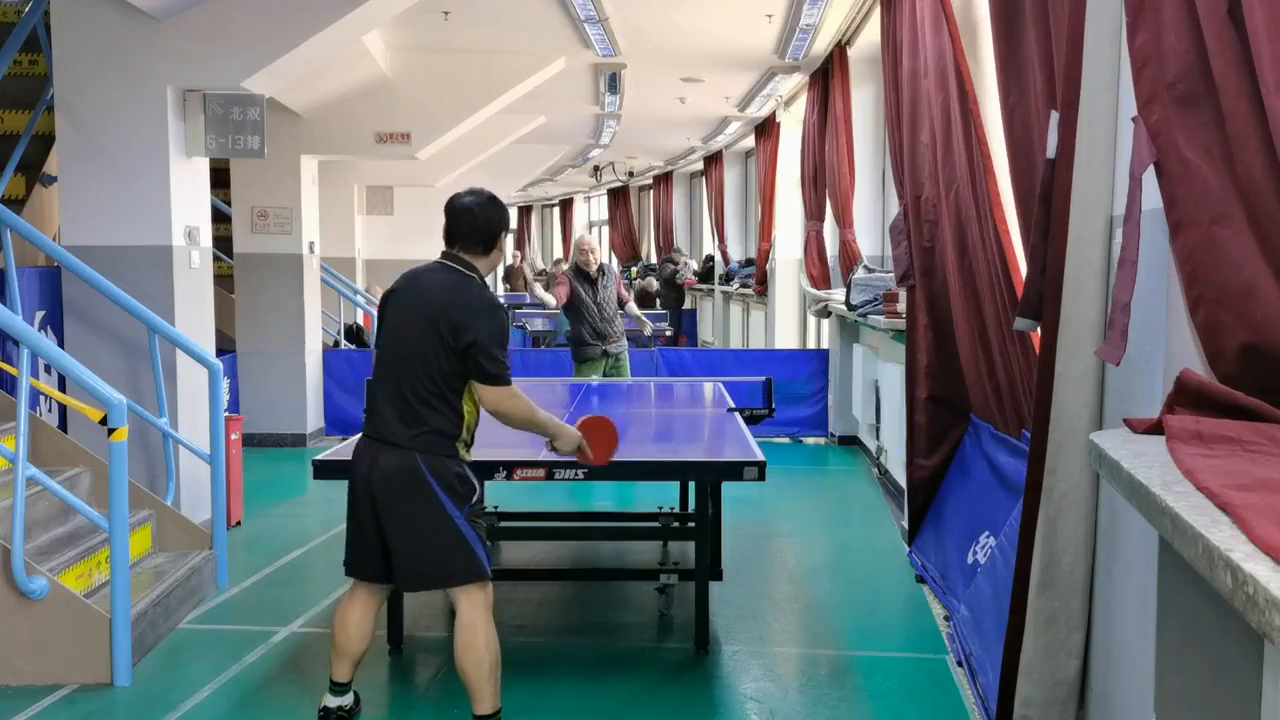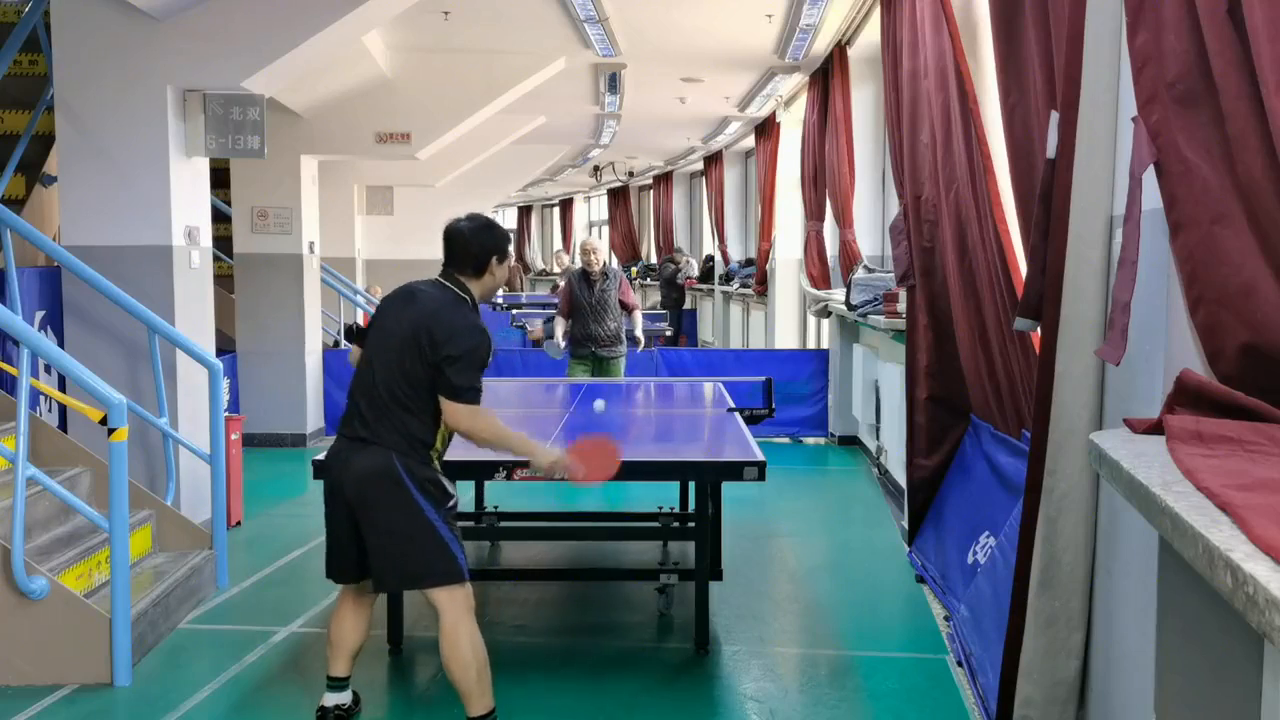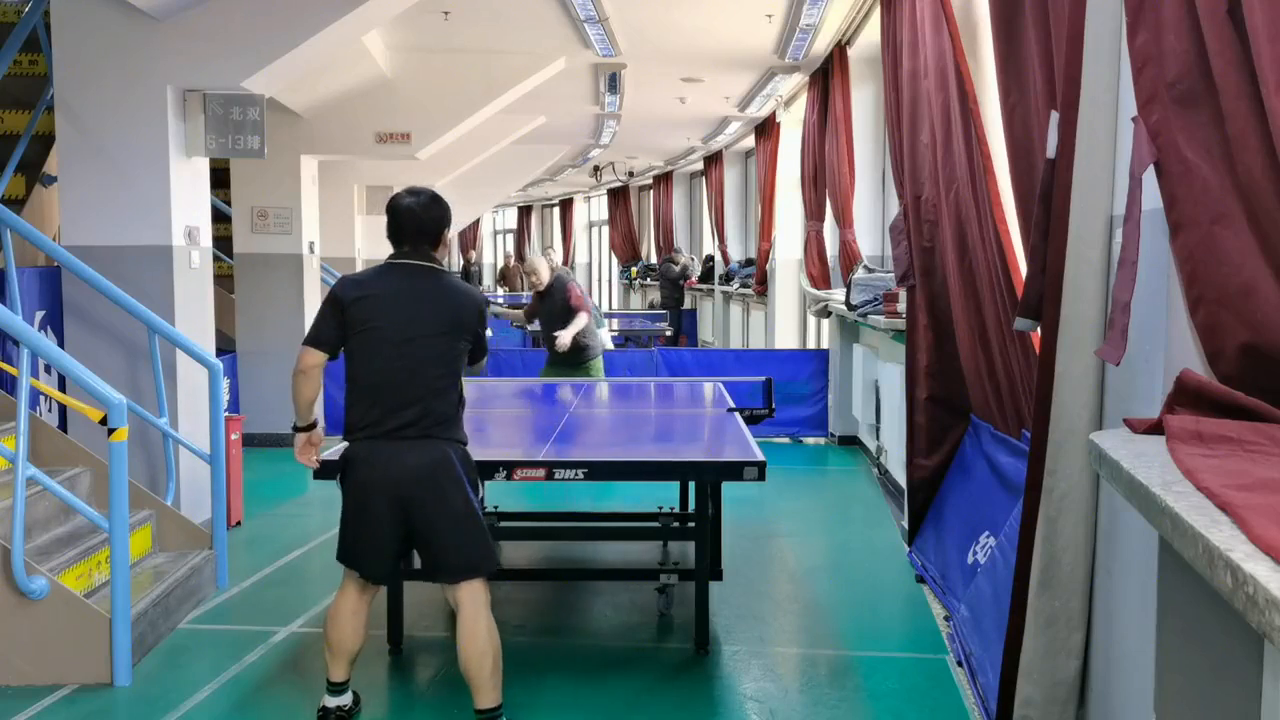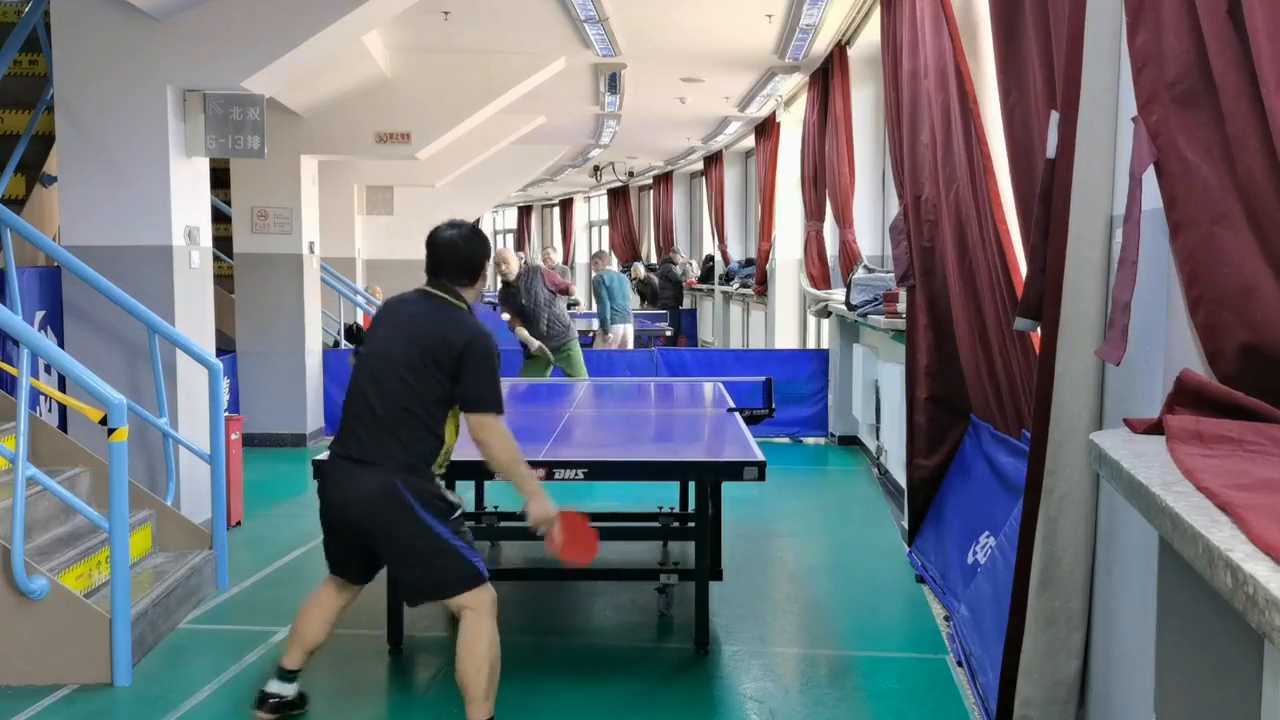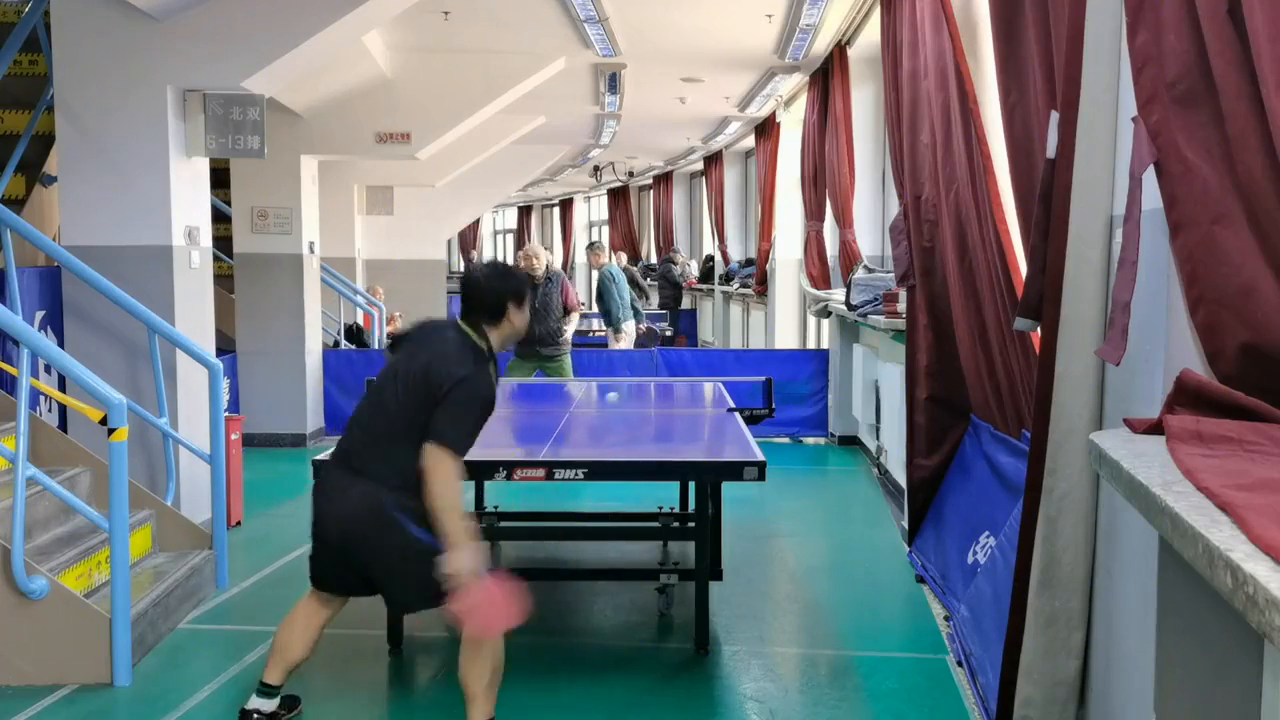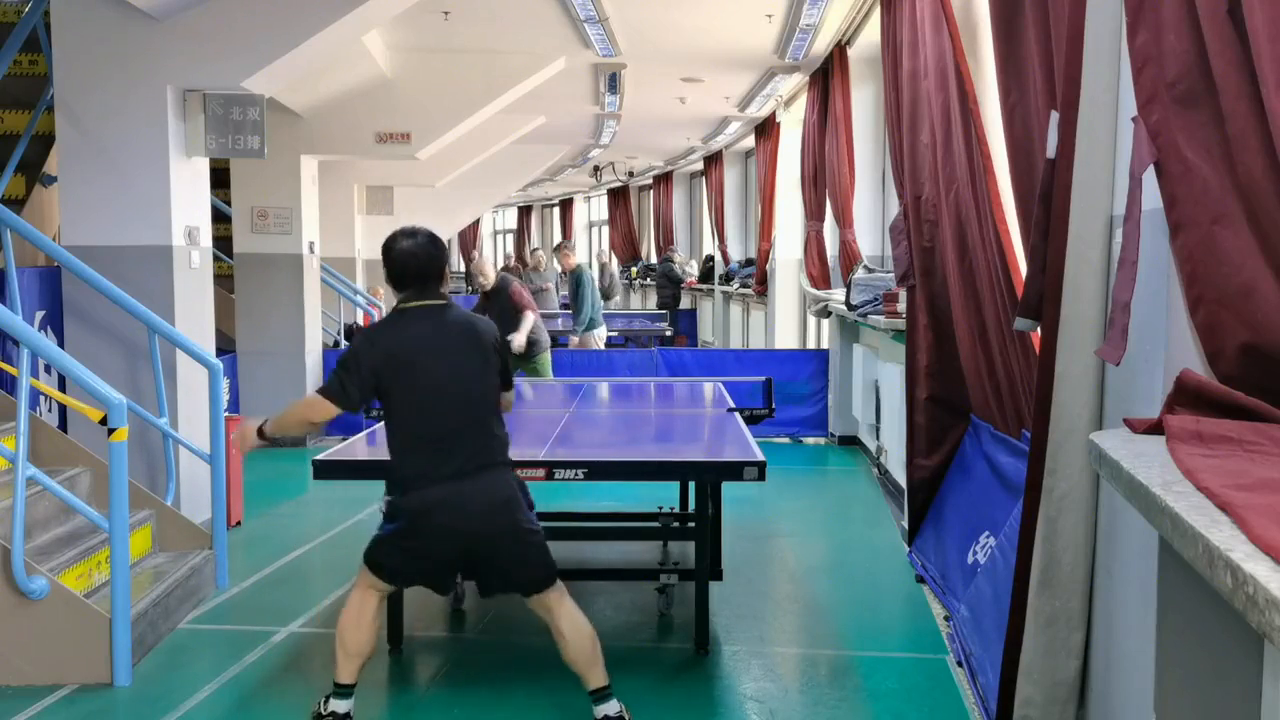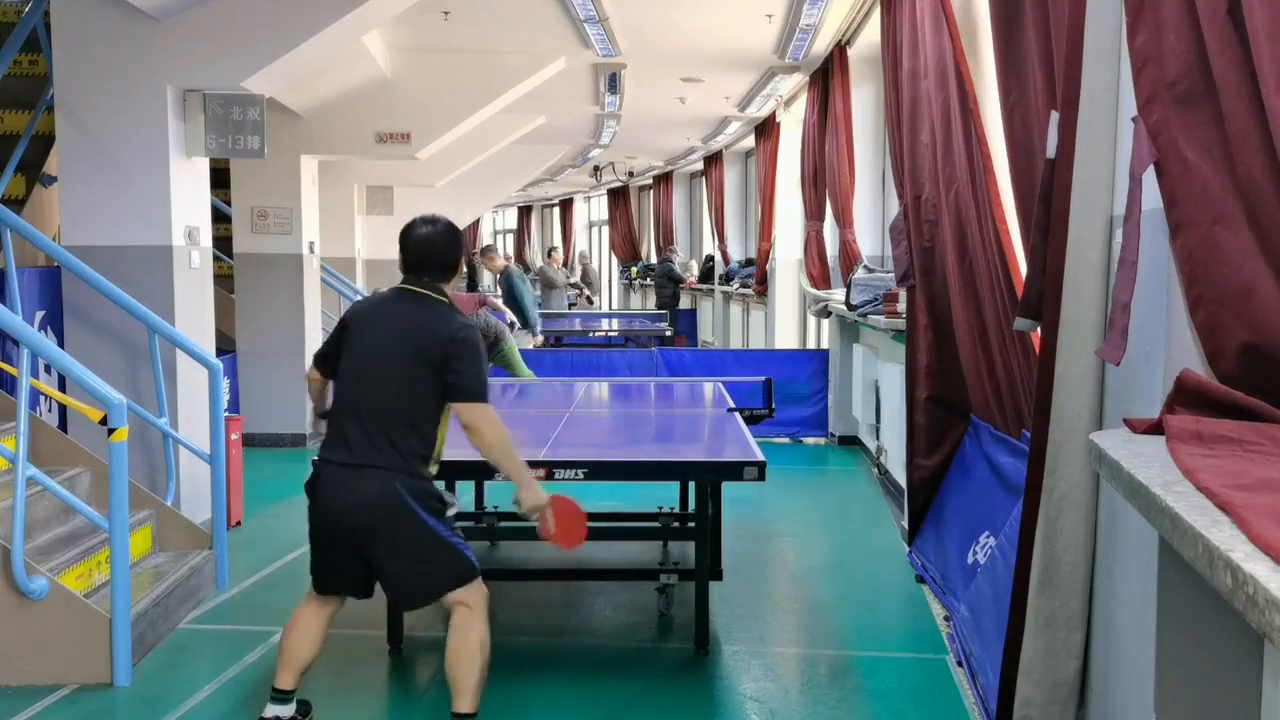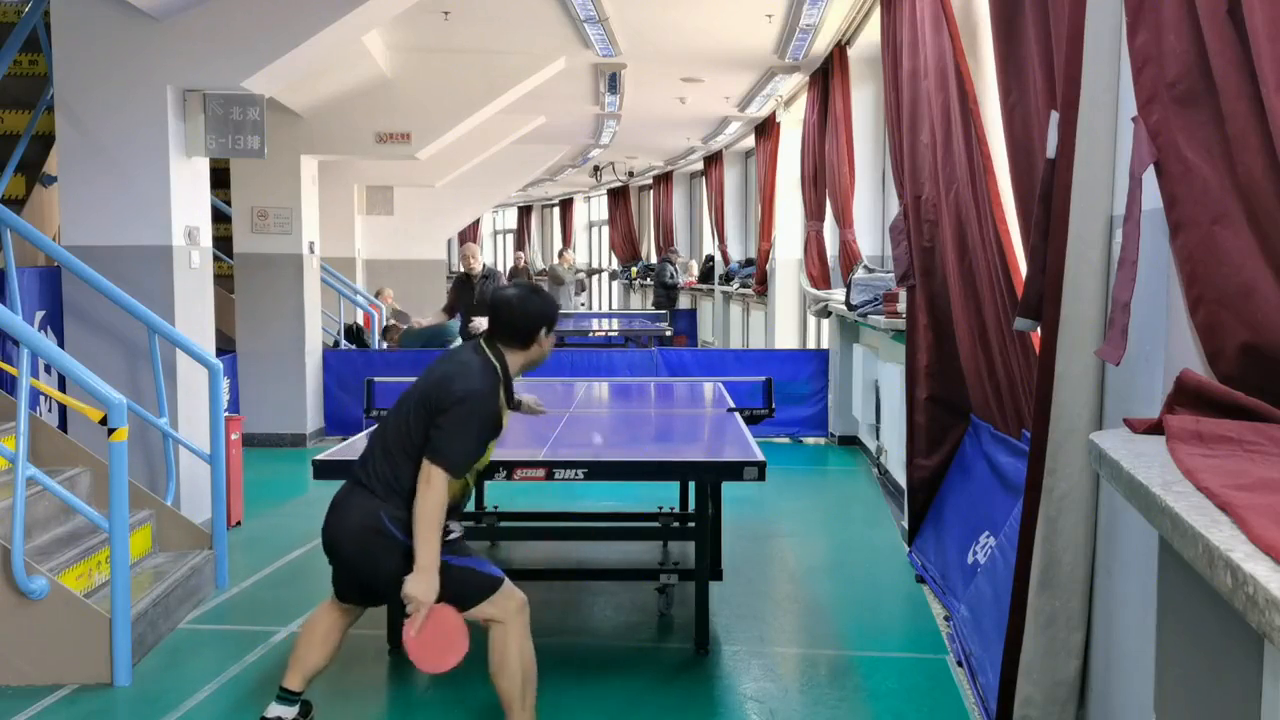
dt=0.5s
person 1, frame 1
left shoulder: (404, 285)
right shoulder: (481, 307)
right elbow: (498, 399)
right wrist: (557, 429)
left hip: (372, 457)
right hip: (428, 468)
left knee: (367, 586)
right knee: (473, 597)
person 1, frame 2
left shoulder: (404, 296)
right shoulder: (466, 329)
right elbow: (464, 417)
right wrist: (533, 450)
left hip: (345, 460)
right hip: (394, 472)
left knee: (358, 585)
right knee: (453, 600)
person 1, frame 3
left shoulder: (350, 291)
right shoulder: (466, 300)
left elbow: (308, 364)
left wrist: (304, 426)
left hip: (369, 461)
right hip: (438, 462)
left knee: (358, 584)
right knee: (470, 594)
person 1, frame 4
left shoulder: (392, 311)
right shoulder: (472, 337)
right elbow: (488, 434)
right wrist: (536, 497)
left hip: (340, 479)
right hip: (396, 491)
left knee: (341, 583)
right knee: (477, 604)
person 1, frame 5
left shoulder: (429, 335)
right shoulder: (474, 380)
right elbow: (439, 466)
right wrist: (461, 545)
left hip: (333, 495)
right hip: (380, 509)
left knee: (324, 598)
person 1, frame 6
left shoulder: (376, 342)
right shoulder: (480, 328)
left elbow: (318, 413)
left wrist: (262, 431)
left hip: (425, 504)
right hip: (497, 497)
left knee: (368, 588)
right knee: (553, 602)
person 1, frame 7
left shoulder: (363, 312)
right shoulder: (457, 333)
left elbow: (317, 376)
right elbow: (475, 421)
left wrist: (324, 413)
right wrist: (525, 482)
left hip: (332, 485)
right hip: (393, 492)
left knee: (322, 597)
right knee: (470, 601)
person 1, frame 8
left shoulder: (470, 358)
right shoulder: (476, 395)
right elbow: (433, 482)
left wrist: (513, 402)
right wrist: (426, 570)
left hip: (349, 514)
right hip: (385, 526)
left knee: (343, 607)
right knee: (509, 611)
